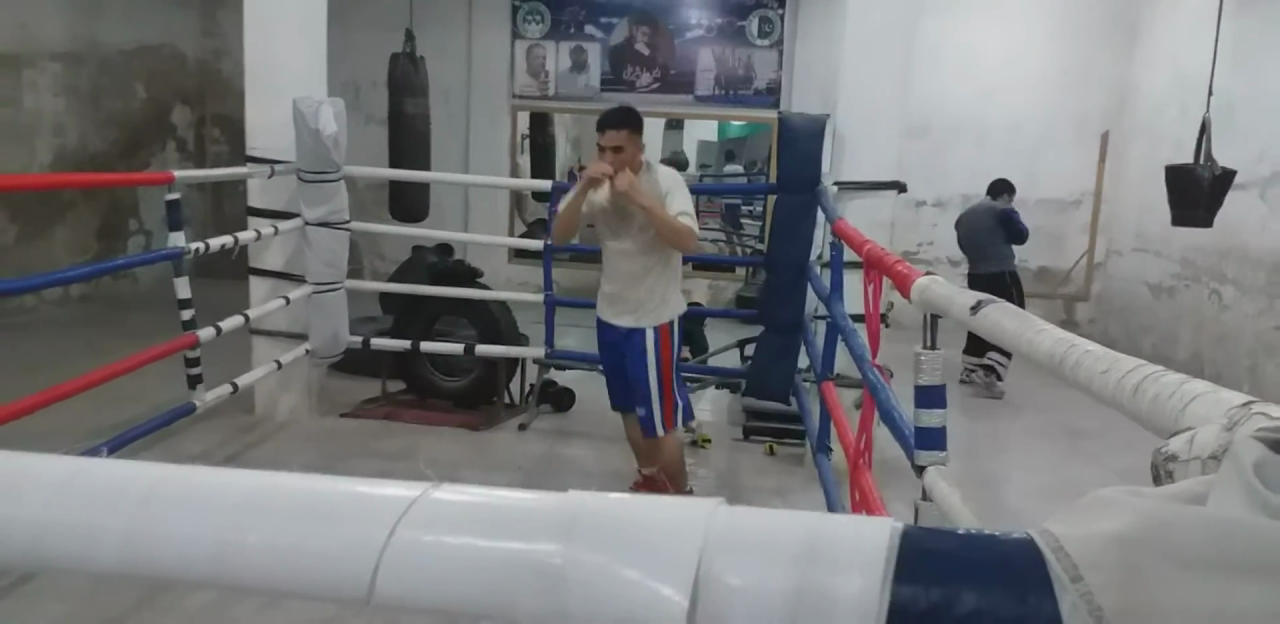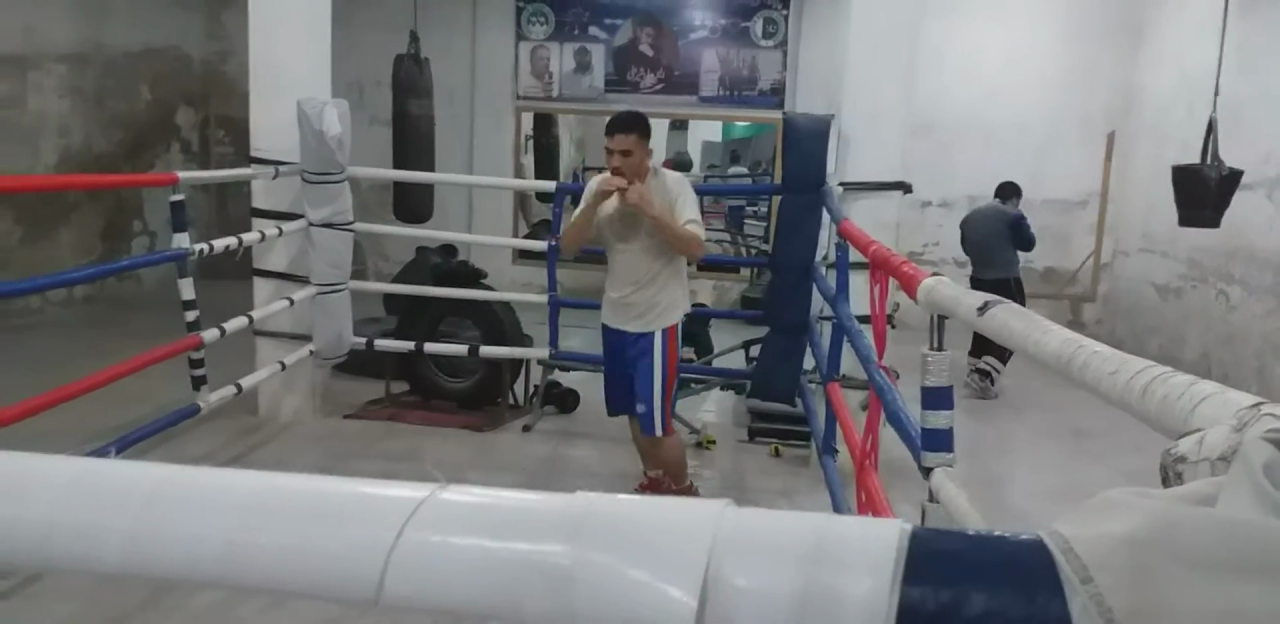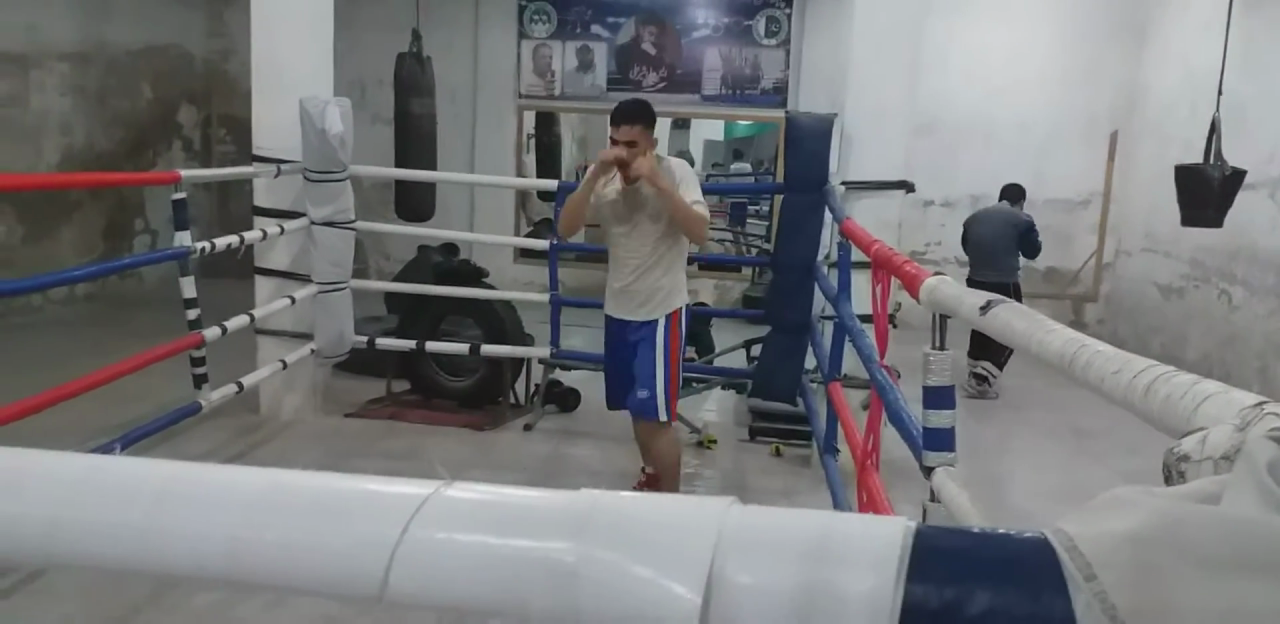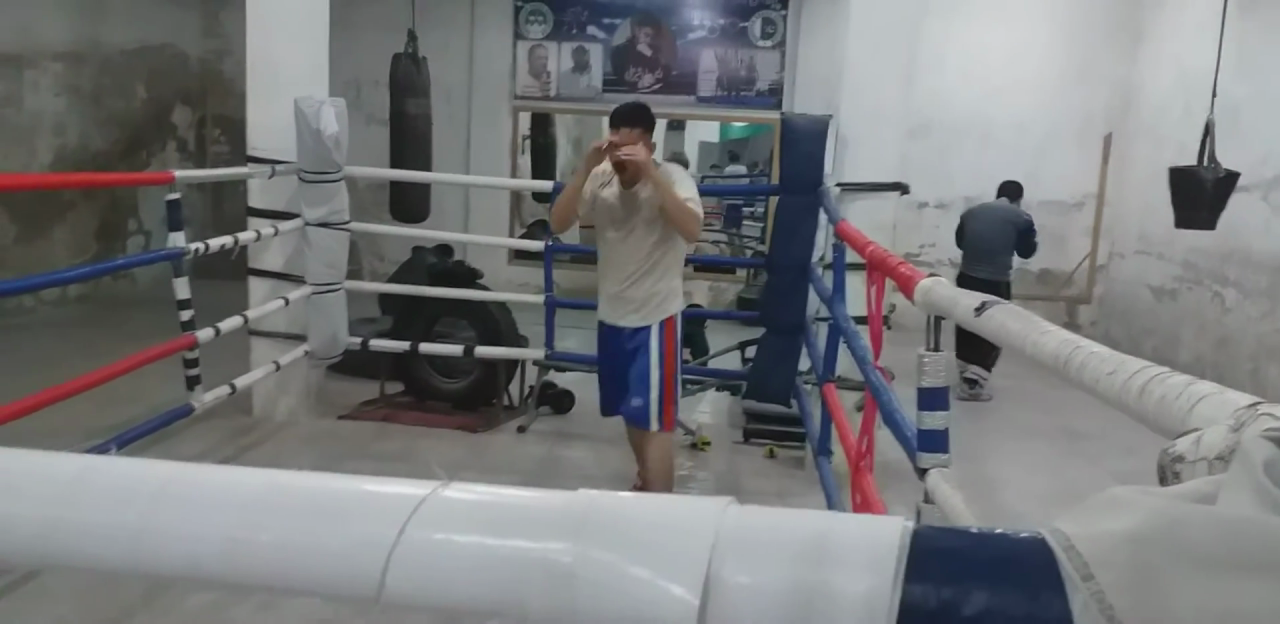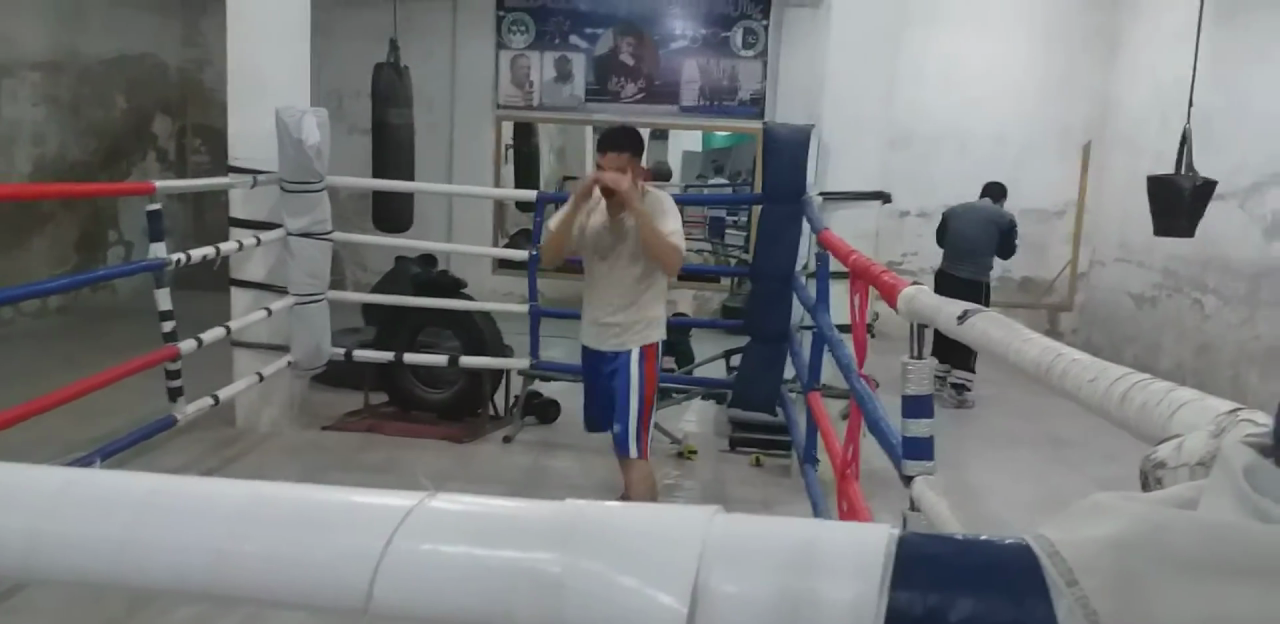
dt=0.1s
person 1, frame 1
left shoulder: (665, 181)
right shoulder: (593, 182)
left elbow: (687, 243)
right elbow: (558, 236)
left wrist: (641, 199)
right wrist: (582, 190)
left hip: (654, 318)
right hip: (611, 315)
left knee: (659, 422)
right knee: (631, 410)
left ankle: (681, 493)
right ankle: (650, 479)
person 1, frame 2
left shoulder: (673, 186)
right shoulder: (600, 187)
left elbow: (695, 249)
right elbow: (568, 246)
left wrist: (652, 209)
right wrist: (595, 201)
left hip: (660, 321)
right hip: (616, 319)
left knee: (655, 422)
right knee: (635, 413)
left ankle: (684, 490)
right ankle: (655, 480)
person 1, frame 3
left shoulder: (676, 172)
right shoulder: (603, 176)
left elbow: (700, 233)
right elbow: (565, 228)
left wrist: (659, 183)
right wrist: (593, 176)
left hip: (662, 310)
right hip: (618, 309)
left knee: (657, 413)
right knee: (637, 406)
right ankle: (653, 476)
person 1, frame 4
left shoulder: (672, 176)
right shoulder: (598, 177)
left elbow: (691, 231)
right elbow: (557, 224)
left wrist: (651, 176)
right wrist: (587, 168)
left hip: (656, 316)
right hip: (612, 315)
left knee: (653, 422)
right knee: (631, 411)
right ankle: (647, 482)
person 1, frame 5
left shoulder: (660, 205)
right shoulder: (586, 199)
left elbow: (672, 264)
right elbow: (549, 257)
left wrist: (635, 206)
right wrist: (575, 205)
left hip: (638, 341)
right hip: (594, 337)
left knee: (631, 448)
right knee: (610, 429)
right ankle: (634, 495)
person 2, frame 1
left shoulder: (965, 216)
right shoulder: (1002, 211)
right elbow: (1020, 236)
right wrist: (1018, 222)
left hip: (976, 276)
right hip: (1001, 276)
left ankle: (970, 370)
right ankle: (988, 374)
person 2, frame 2
left shoulder: (970, 217)
right shoulder: (1011, 215)
right elbow: (1027, 244)
right wrist: (1023, 227)
left hip: (978, 280)
right hip: (1005, 281)
left ankle: (976, 371)
right ankle: (983, 376)
person 2, frame 3
left shoulder: (975, 217)
right shoulder: (1022, 220)
left elbow: (966, 247)
right elbow: (1031, 252)
left hip: (976, 281)
right hip: (1004, 284)
left knee: (981, 328)
left ankle: (977, 374)
right ankle: (980, 381)
person 2, frame 4
left shoulder: (972, 212)
right shoulder: (1021, 218)
left elbow: (960, 242)
right elbow: (1027, 251)
left hip: (967, 278)
right hip: (995, 283)
left knee: (967, 327)
left ankle: (966, 375)
right ankle: (971, 384)
person 2, frame 5
left shoulder: (954, 211)
right shoulder: (1004, 219)
left elbow: (941, 240)
right elbow: (1006, 252)
left hip: (946, 277)
right hip: (975, 283)
left knee: (943, 330)
left ankle: (938, 381)
right ankle: (958, 390)
